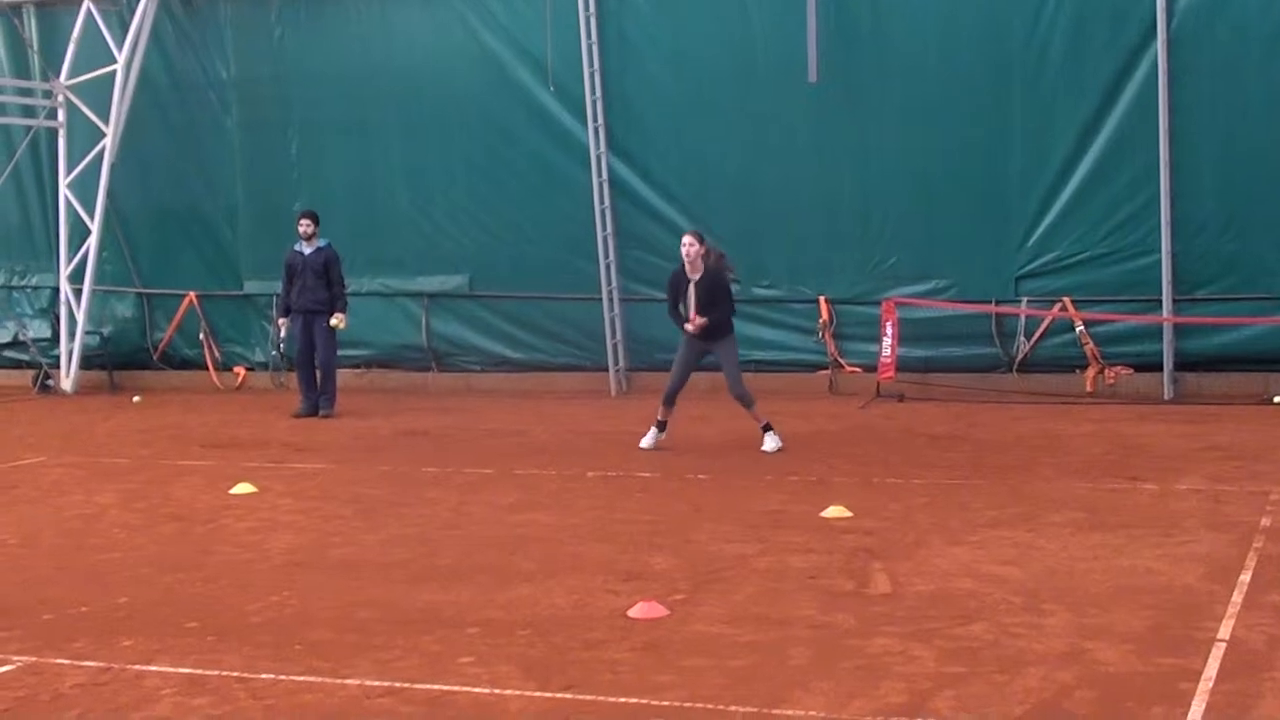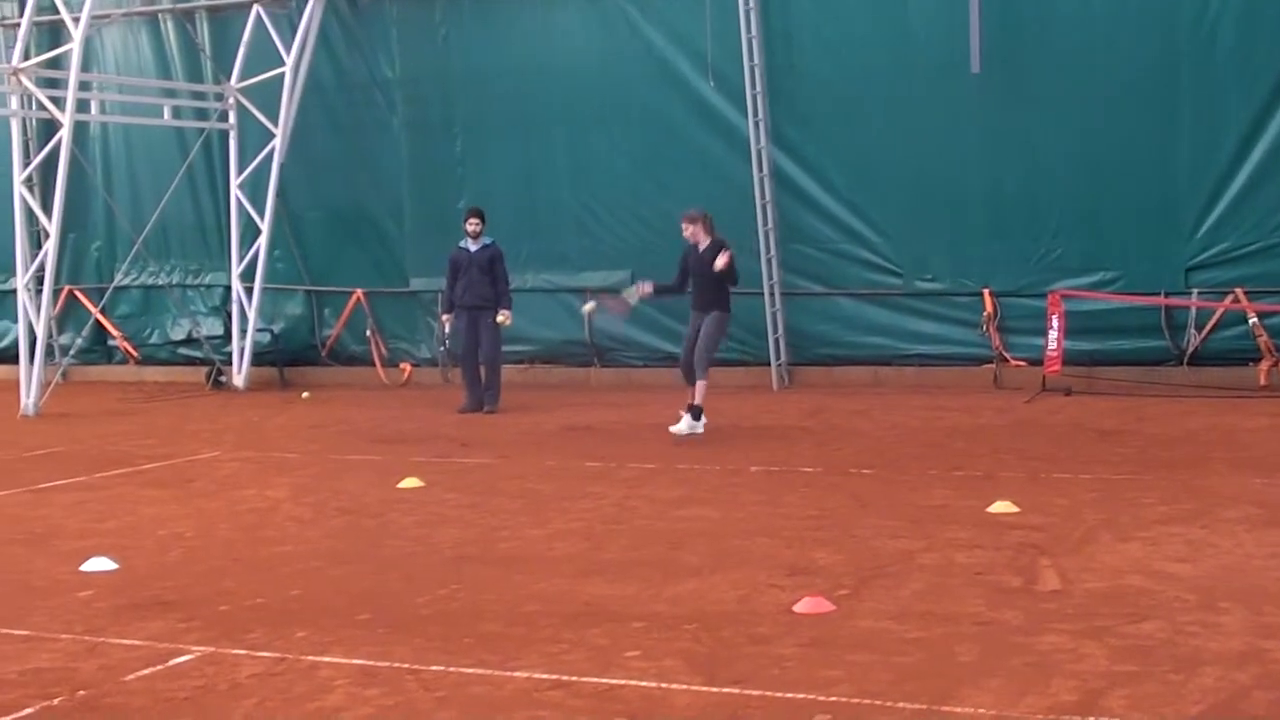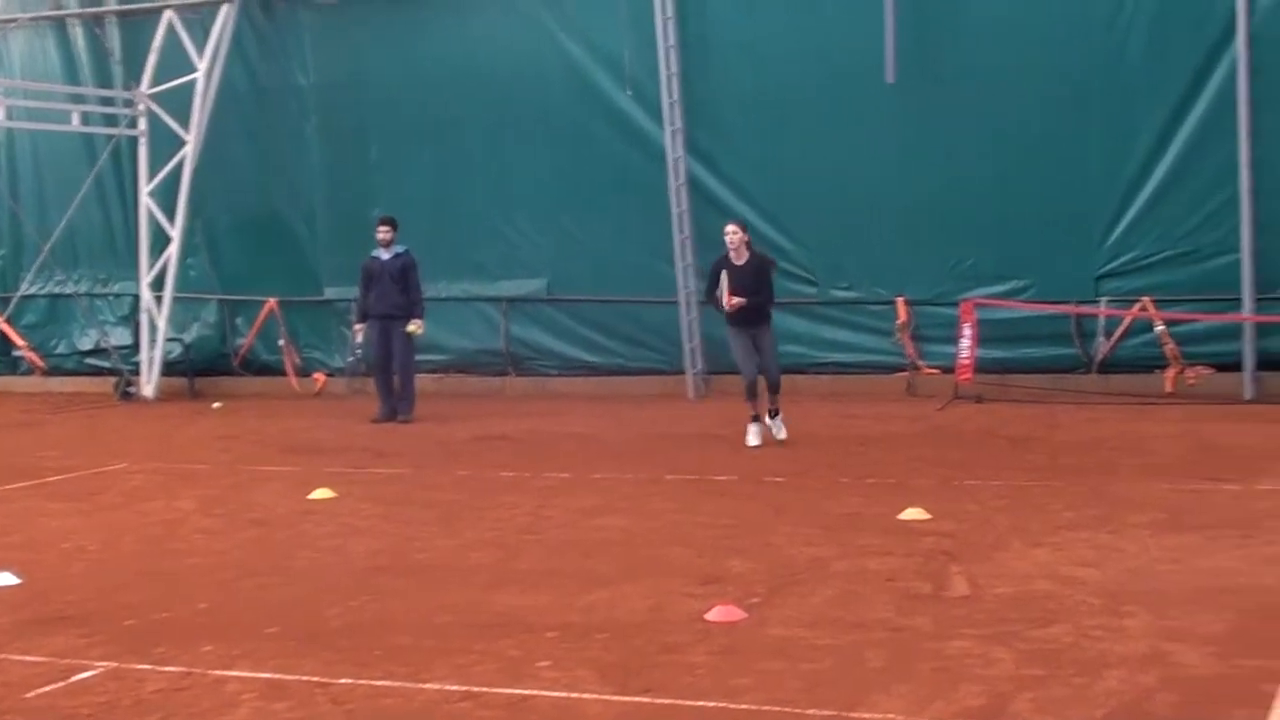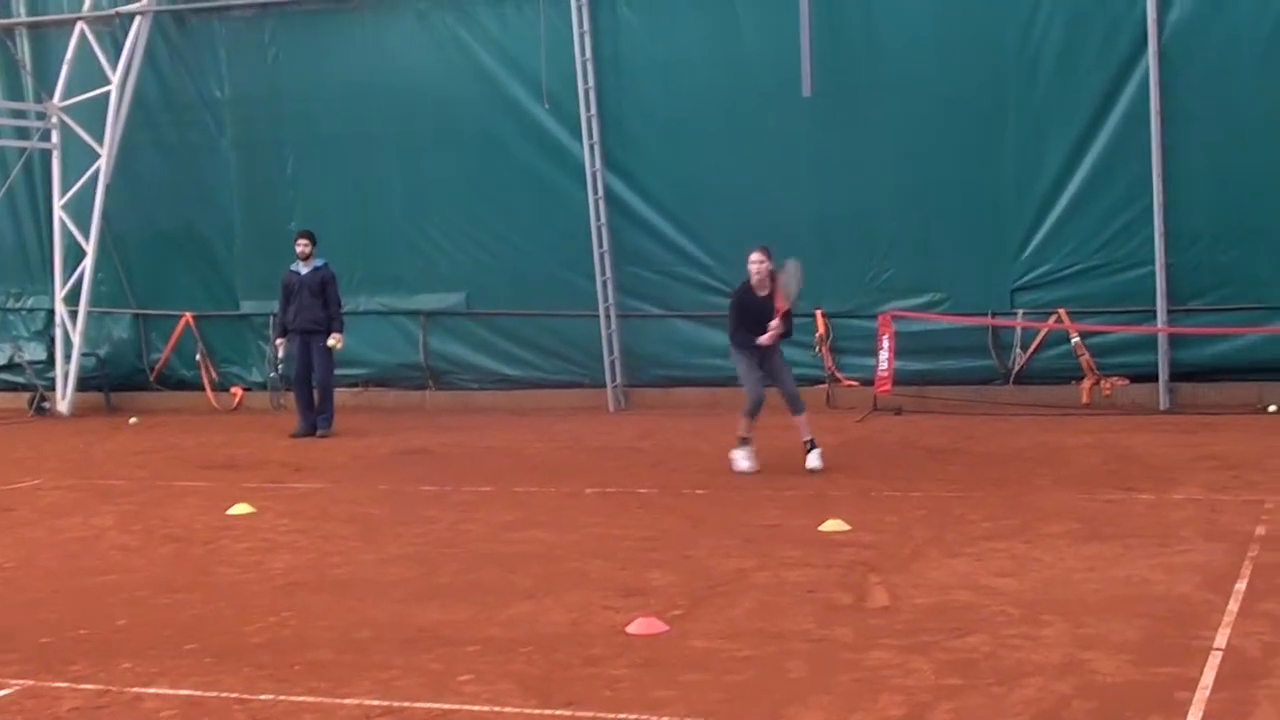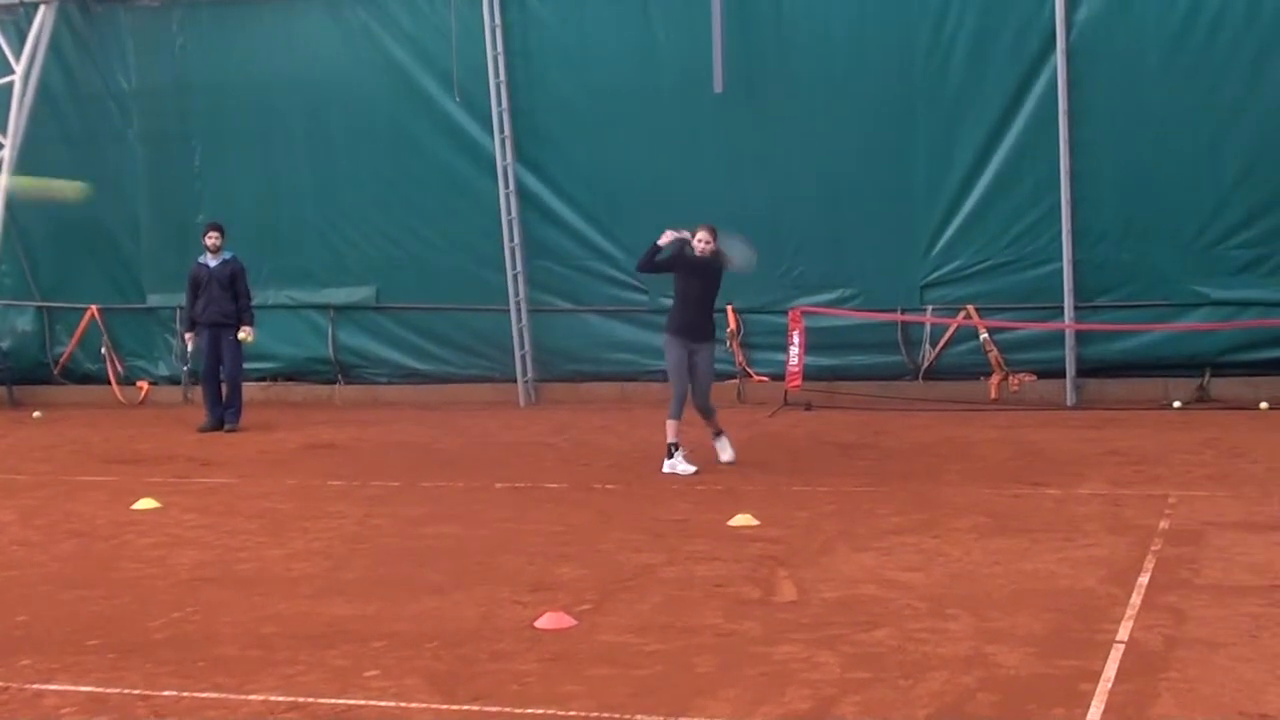
dt=1s
person 1, frame 1
left shoulder: (715, 275)
right shoulder: (676, 277)
left elbow: (728, 309)
right elbow: (673, 309)
left wrist: (706, 321)
right wrist: (685, 325)
left hip: (722, 339)
right hip: (693, 340)
left knee: (737, 391)
right knee: (672, 388)
left ankle: (768, 432)
right ankle: (658, 430)
person 1, frame 2
left shoulder: (719, 246)
right shoulder: (690, 252)
left elbow: (733, 281)
right elbow: (679, 285)
left wrist: (721, 268)
right wrist: (652, 288)
left hip: (717, 314)
right hip: (698, 313)
left knee: (700, 361)
right knee: (686, 362)
left ankle: (695, 418)
right ankle: (693, 410)
person 1, frame 3
left shoulder: (759, 263)
right shoulder: (720, 265)
left elbow: (768, 299)
right elbow: (709, 295)
left wrist: (744, 302)
right wrist: (723, 304)
left hip: (761, 327)
right hip: (736, 328)
left knee: (773, 376)
right knee: (750, 376)
left ankle: (774, 414)
right ankle: (754, 422)
person 1, frame 4
right shoulder: (741, 293)
left elbow: (789, 329)
right elbow: (734, 332)
left wrist: (778, 330)
right wrist: (758, 340)
left hip: (771, 350)
right hip: (744, 351)
left knee: (792, 394)
right knee: (756, 395)
left ankle: (812, 450)
right ankle: (742, 447)
person 1, frame 5
left shoulder: (714, 266)
right shoulder: (682, 261)
left elbow: (687, 260)
right elbow: (642, 267)
left wrist: (681, 239)
right wrist: (661, 242)
left hip: (704, 341)
right hip: (676, 338)
left knee: (702, 402)
right knee: (679, 394)
left ankle: (719, 435)
right ankle: (672, 456)
person 2, frame 1
left shoulder: (327, 252)
right shoulder: (292, 255)
left elbow: (337, 284)
right elbow: (286, 287)
left wrist: (340, 310)
right wrist: (282, 313)
left hip: (323, 314)
right hip: (299, 315)
left knee: (325, 359)
right knee: (302, 359)
left ankle: (326, 404)
right ankle: (309, 403)
person 2, frame 2
left shoulder: (493, 250)
right shoulder: (457, 253)
left elbow: (502, 281)
right elbow: (450, 284)
left wrist: (505, 306)
right wrist: (446, 310)
left hip: (487, 311)
right hip: (464, 311)
left knee: (490, 355)
right knee: (466, 356)
left ankle: (491, 399)
right ankle: (474, 399)
person 2, frame 3
left shoulder: (405, 259)
right shoulder: (370, 262)
left elbow: (414, 290)
right elbow: (364, 293)
left wrist: (417, 316)
right wrist: (360, 319)
left hip: (400, 319)
right hip: (377, 320)
left knee: (404, 364)
right knee: (380, 364)
left ankle: (405, 408)
right ankle: (388, 408)
person 2, frame 4
left shoulder: (324, 272)
right shoulder: (289, 275)
left elbow: (334, 304)
right elbow: (283, 307)
left wrist: (337, 329)
right wrist: (280, 334)
left hip: (320, 333)
right hip: (297, 334)
left knee: (323, 378)
right knee: (299, 379)
left ankle: (324, 423)
right ankle: (307, 423)
person 2, frame 5
left shoulder: (234, 265)
right shoulder: (197, 268)
left elbow: (244, 297)
right elbow: (191, 300)
left wrist: (247, 322)
right wrist: (189, 328)
left hip: (229, 327)
right hip: (205, 328)
left knee: (232, 372)
right knee: (208, 373)
left ankle: (231, 418)
right ankle: (214, 417)
